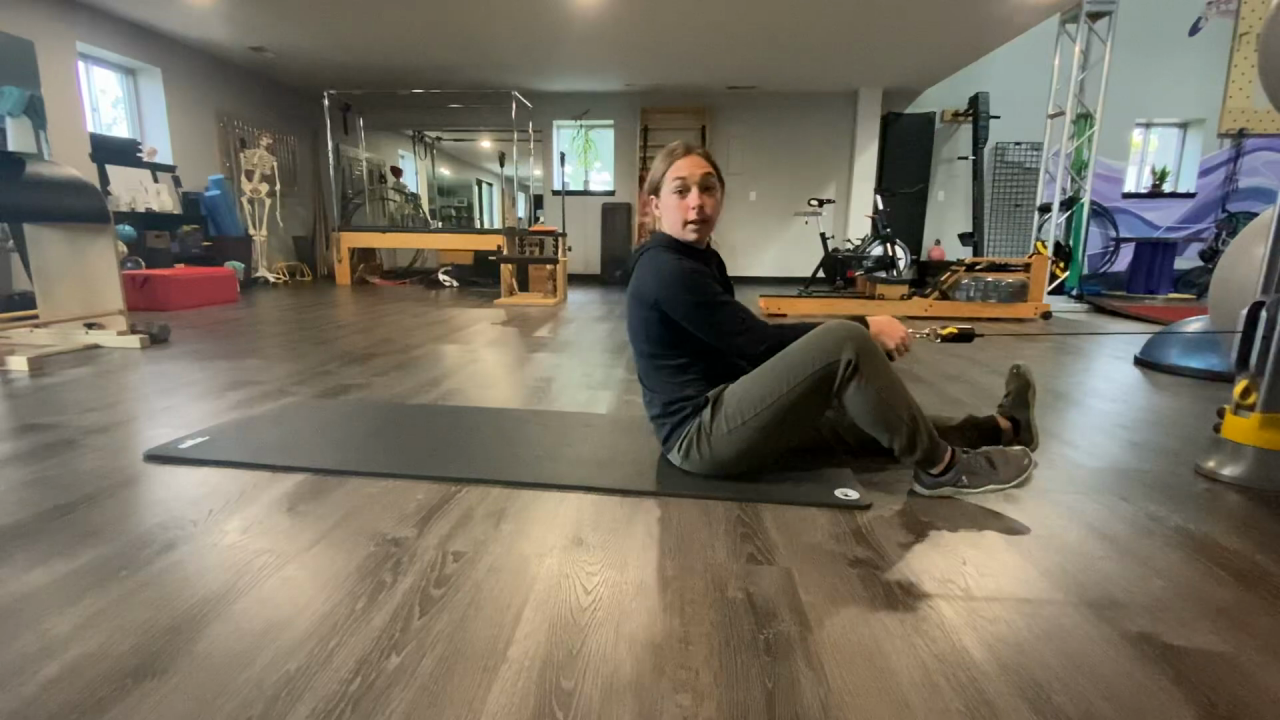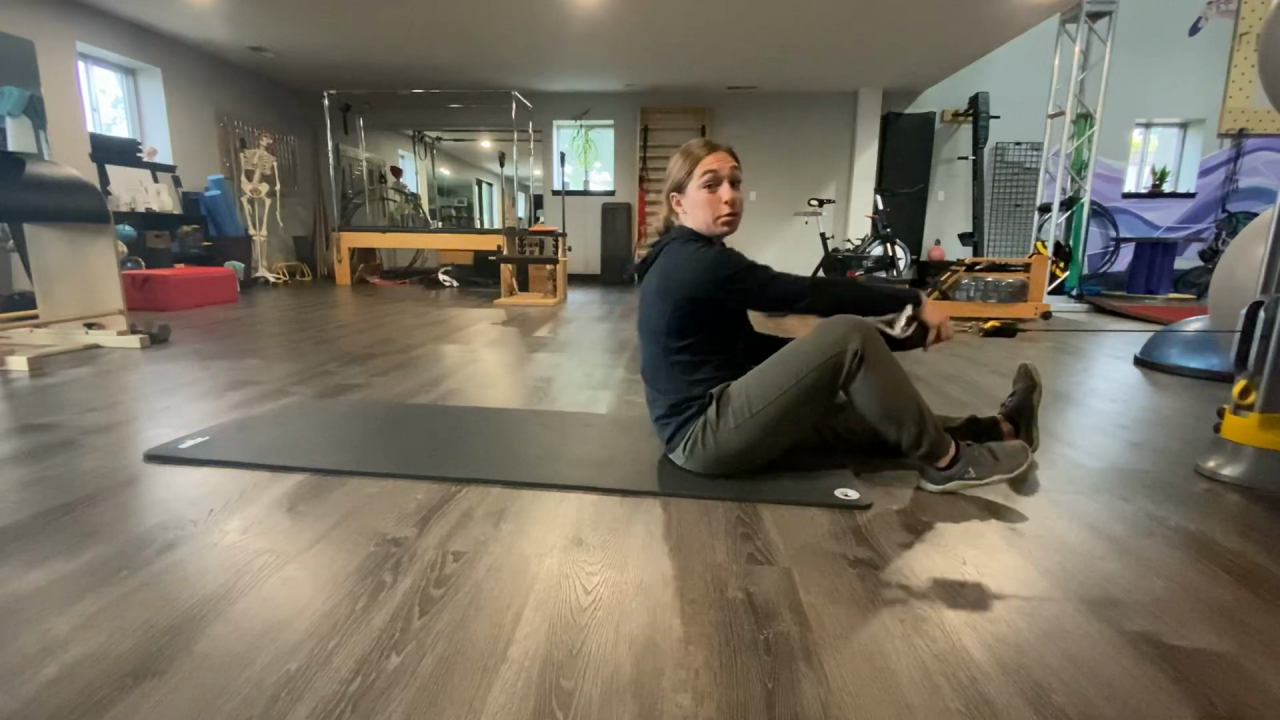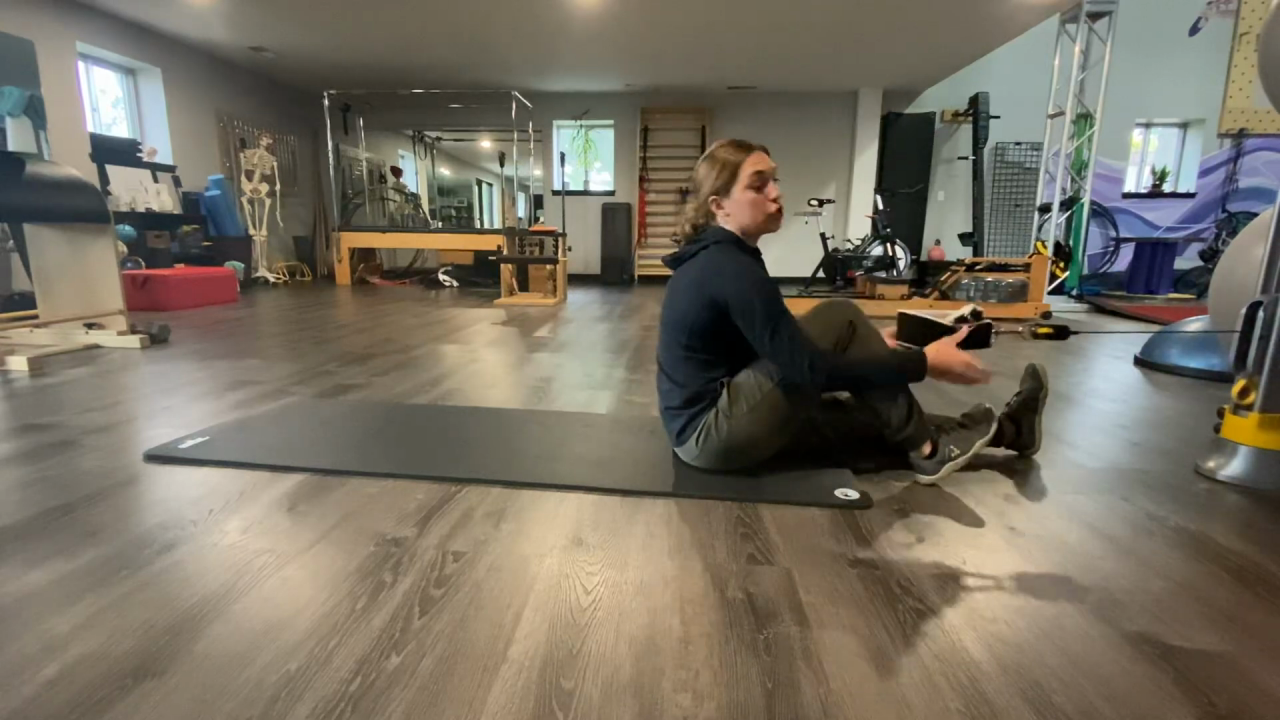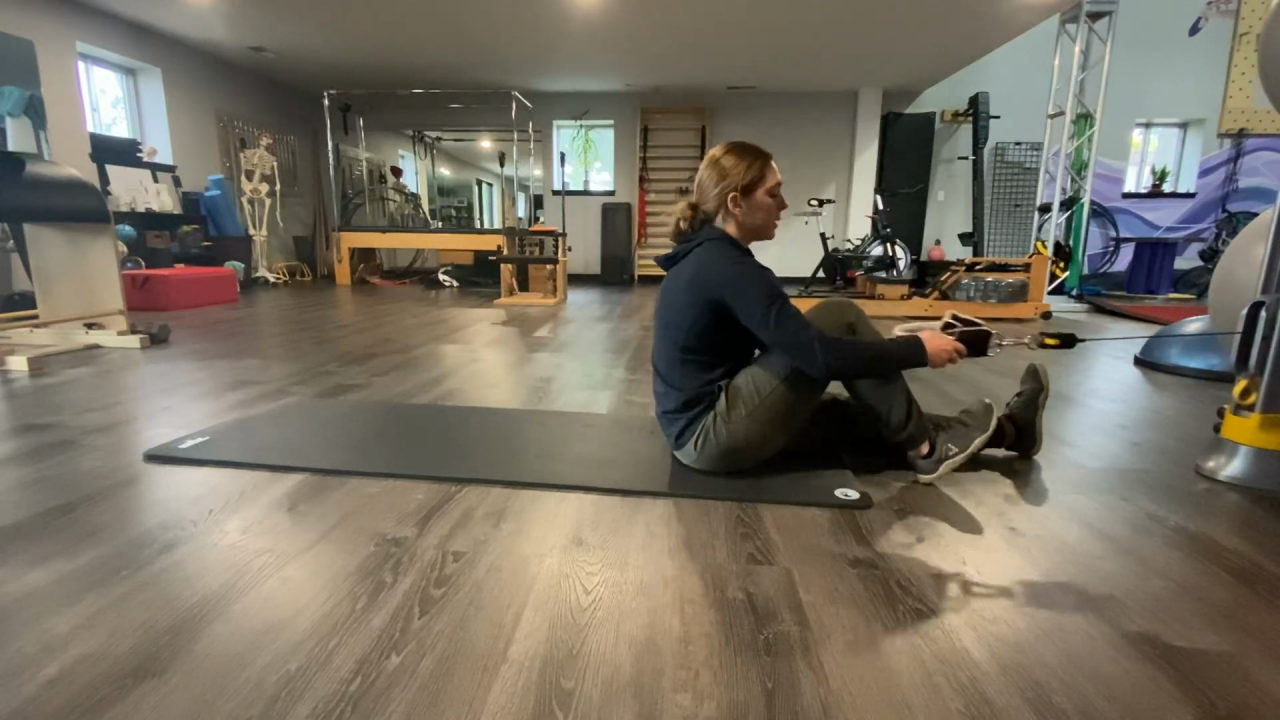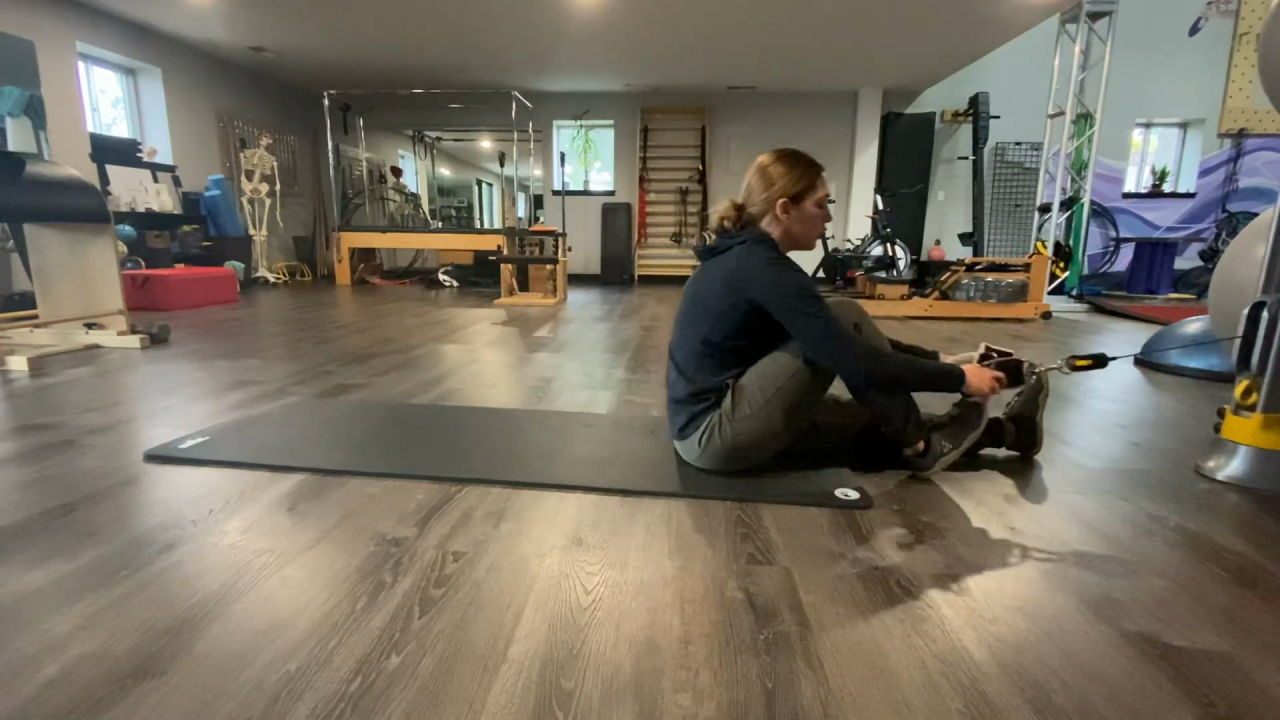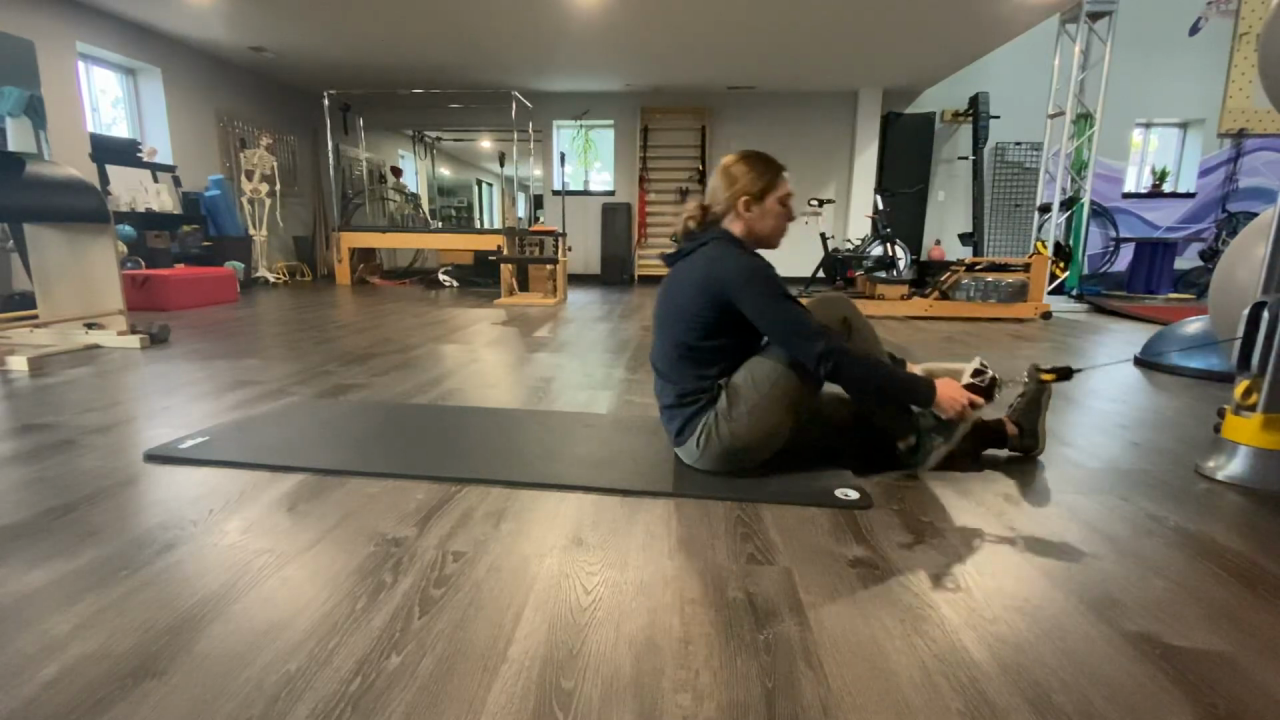
dt=0.5s
person 1, frame 1
left shoulder: (702, 259)
right shoulder: (668, 273)
left elbow: (739, 345)
right elbow: (758, 339)
right wrist: (865, 328)
left hip: (717, 417)
right hip: (699, 437)
right knee: (845, 342)
left ankle: (1001, 428)
right ankle: (940, 467)
person 1, frame 2
left shoulder: (690, 256)
right shoulder: (699, 262)
left elbow: (744, 344)
right elbow: (806, 294)
left wrist: (815, 358)
right wrist: (912, 299)
left hip: (713, 418)
right hip: (704, 437)
left knee: (859, 411)
right knee: (850, 334)
left ankle: (1000, 429)
right ankle: (945, 460)
person 1, frame 3
left shoulder: (716, 254)
right shoulder: (732, 270)
left elbow: (786, 347)
right elbow: (809, 370)
left wrist: (866, 345)
right wrist: (923, 363)
left hip: (710, 422)
right hip: (714, 433)
left knee: (863, 413)
right knee: (840, 317)
left ankle: (1004, 430)
right ankle: (927, 449)
person 1, frame 4
left shoulder: (705, 255)
right shoulder: (729, 269)
left elbow: (793, 342)
right elbow: (820, 355)
left wrist: (886, 349)
right wrist: (918, 349)
left hip: (703, 424)
right hip: (712, 436)
left knee: (863, 414)
right knee: (840, 317)
left ankle: (1006, 431)
right ankle: (926, 446)
person 1, frame 5
left shoulder: (745, 255)
right shoulder: (765, 271)
right elbow: (858, 361)
left wrist: (938, 362)
right wrist: (959, 379)
left hip: (710, 422)
right hip: (717, 436)
left knee: (870, 415)
right knee: (845, 318)
left ankle: (1003, 431)
right ankle: (921, 446)
person 1, frame 6
left shoulder: (715, 256)
right shoulder: (733, 267)
left elbow: (802, 341)
right elbow: (822, 354)
left wrist: (901, 371)
right wrist: (925, 393)
left hip: (706, 421)
right hip: (715, 436)
left knee: (864, 413)
right knee: (833, 313)
left ankle: (1006, 432)
right ankle: (914, 441)
